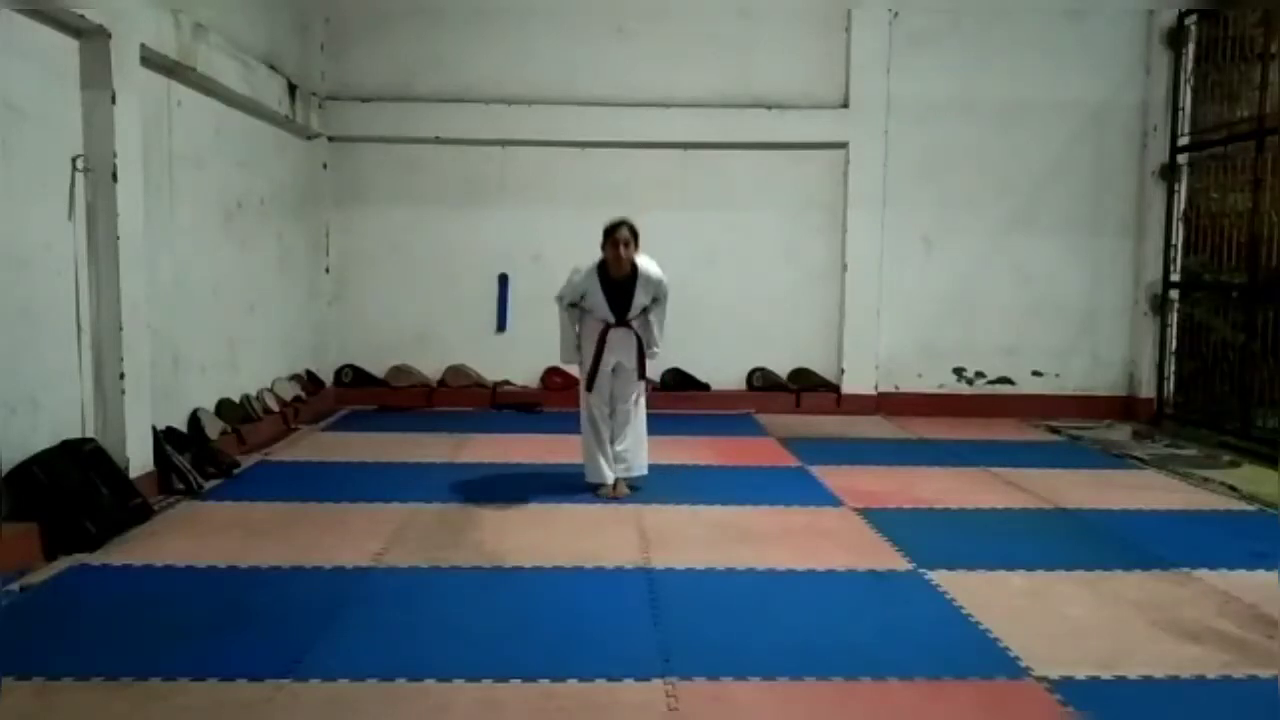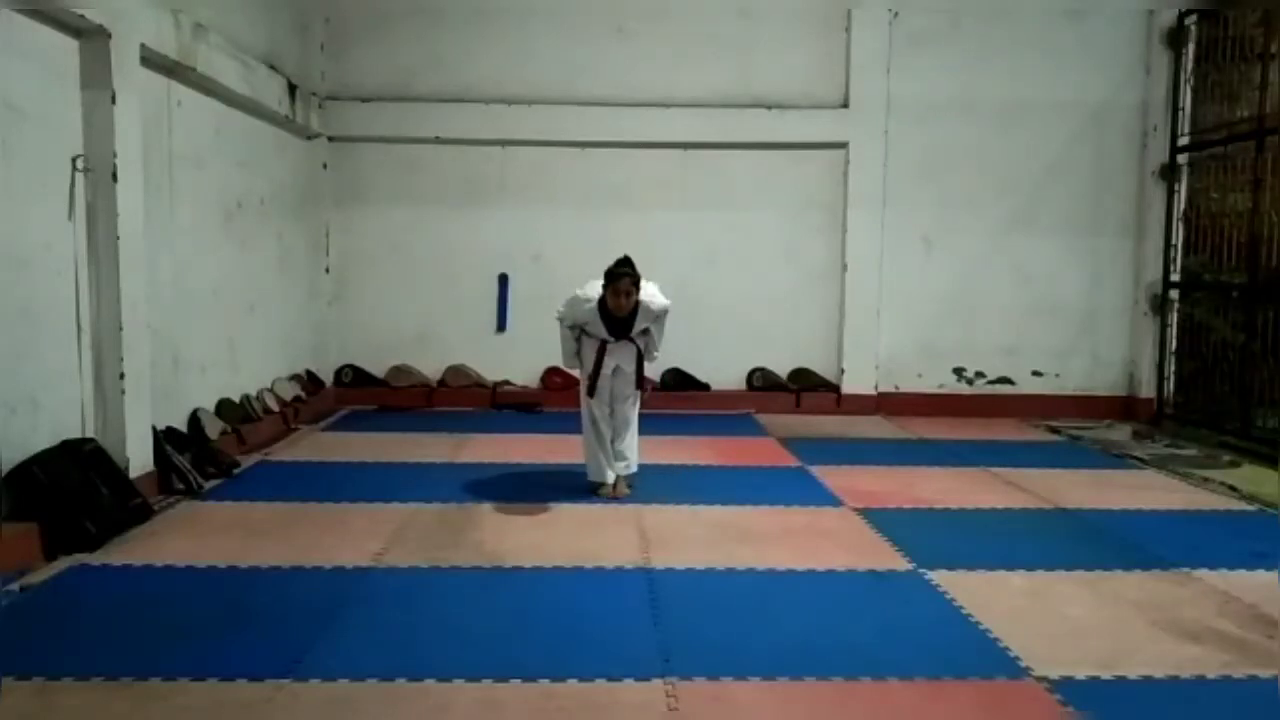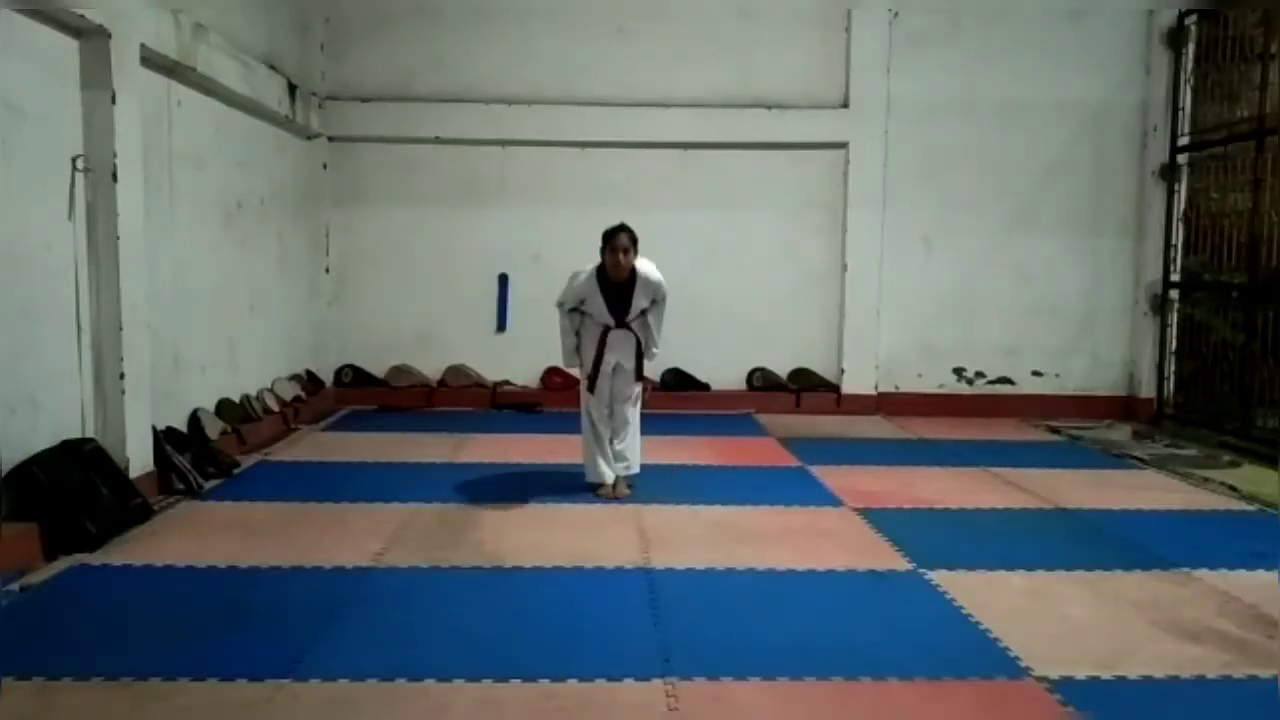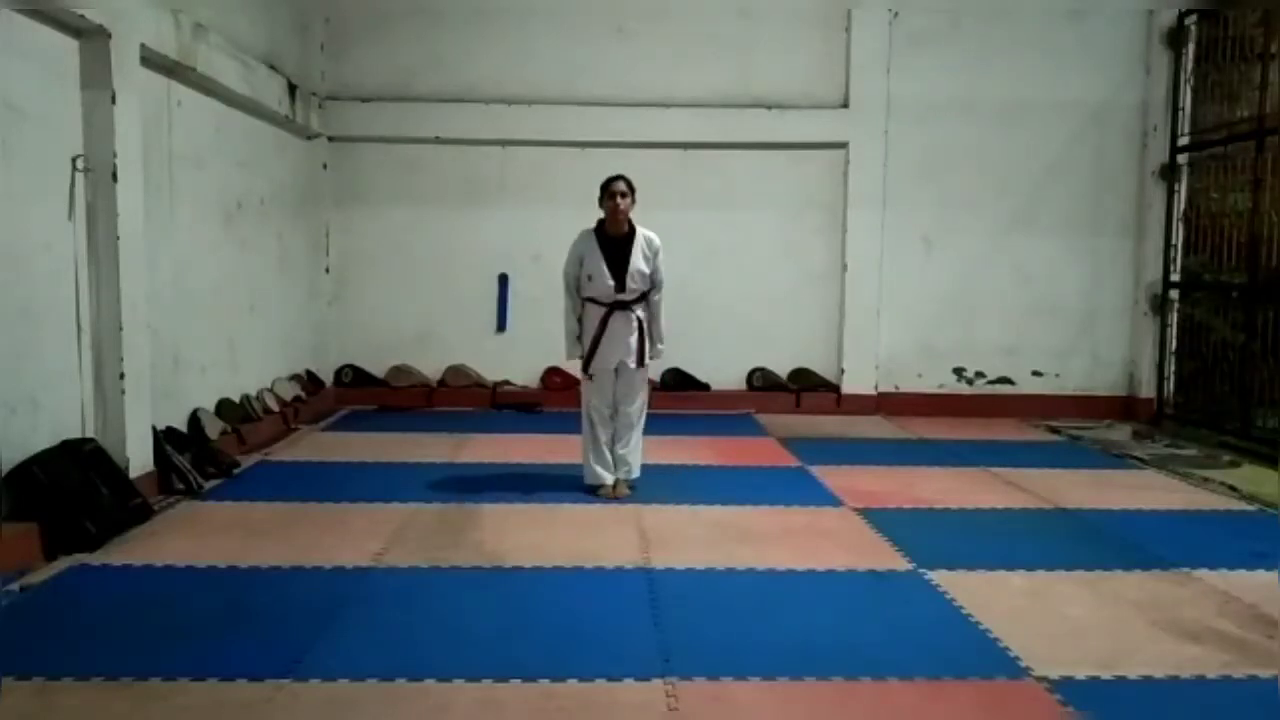
dt=0.4s
person 1, frame 1
left shoulder: (651, 275)
right shoulder: (584, 277)
left elbow: (659, 301)
right elbow: (565, 302)
left wrist: (652, 340)
right wrist: (571, 347)
left hip: (631, 340)
right hip: (595, 341)
left knee: (629, 405)
right knee: (597, 407)
left ankle: (623, 473)
right ankle: (603, 475)
person 1, frame 2
left shoulder: (652, 303)
right shoulder: (585, 303)
right elbow: (565, 320)
left wrist: (650, 347)
right wrist: (573, 356)
left hip: (630, 348)
right hip: (595, 348)
left knee: (626, 408)
right knee: (597, 408)
left ankle: (621, 474)
right ankle: (605, 476)
person 1, frame 3
left shoulder: (650, 277)
right shoulder: (583, 280)
left elbow: (658, 303)
right elbow: (566, 309)
left wrist: (650, 343)
right wrist: (571, 351)
left hip: (630, 339)
right hip: (595, 339)
left knee: (626, 405)
right knee: (597, 407)
left ankle: (622, 473)
right ankle: (603, 475)
person 1, frame 4
left shoulder: (649, 242)
right shoulder: (584, 242)
left elbow: (656, 292)
right elbow: (572, 292)
left wrist: (657, 341)
right wrist: (574, 341)
left hip: (634, 327)
right hip: (597, 327)
left knee: (631, 406)
right knee: (598, 406)
left ankle: (623, 474)
right ankle: (602, 476)
